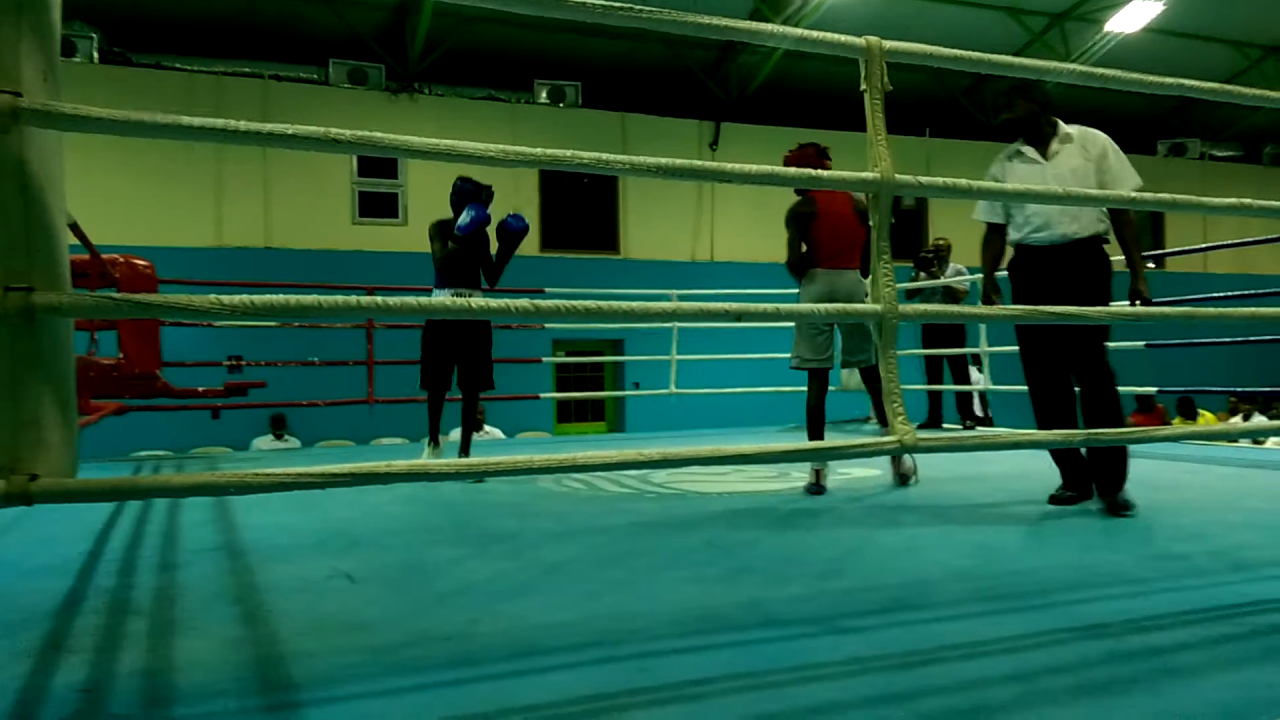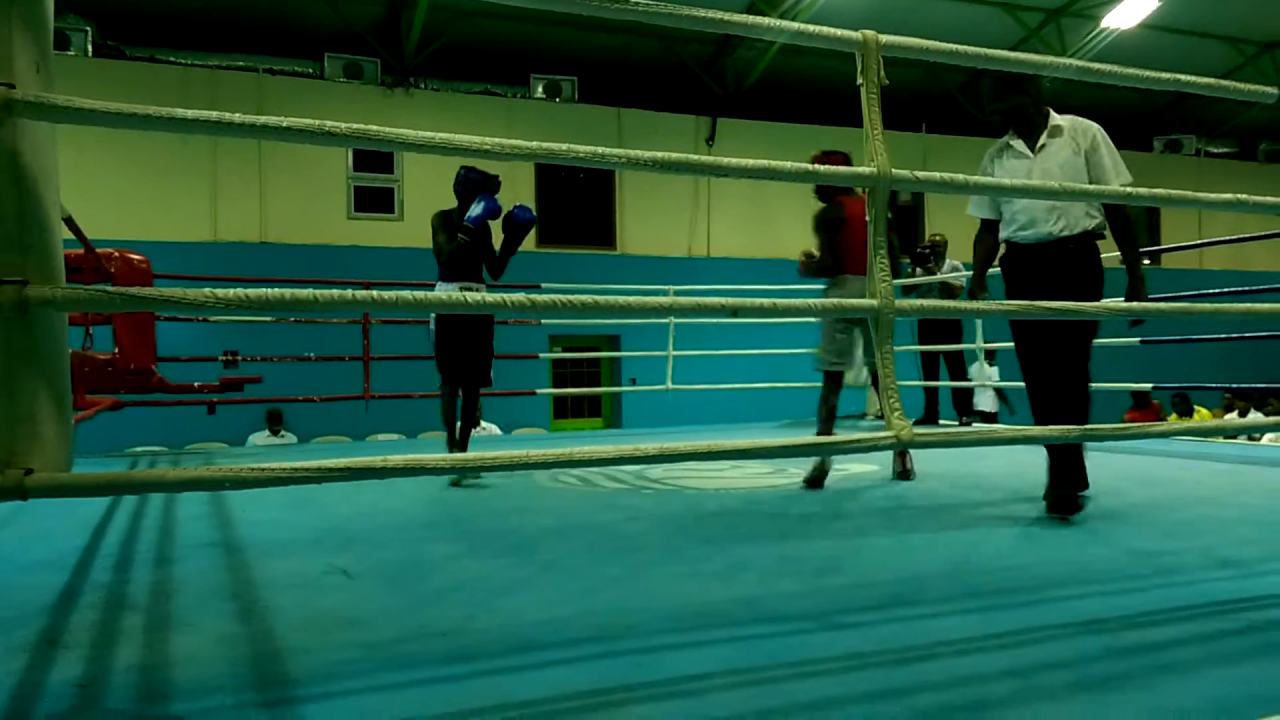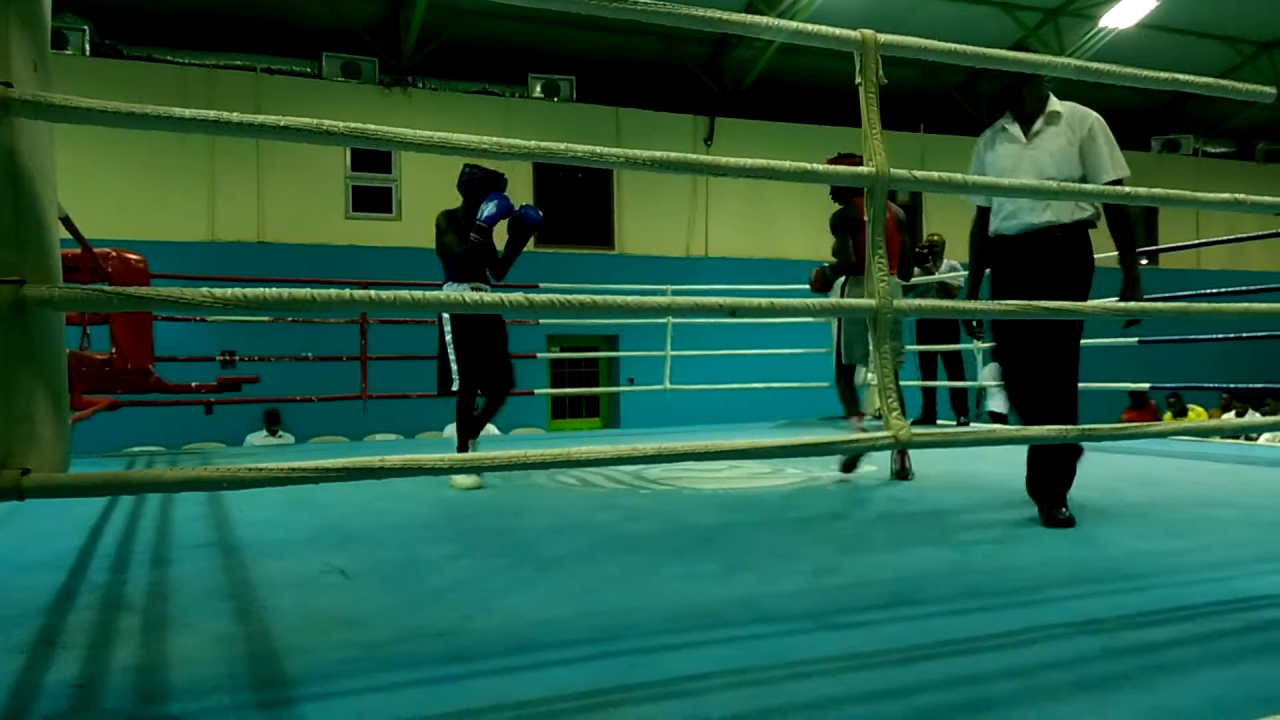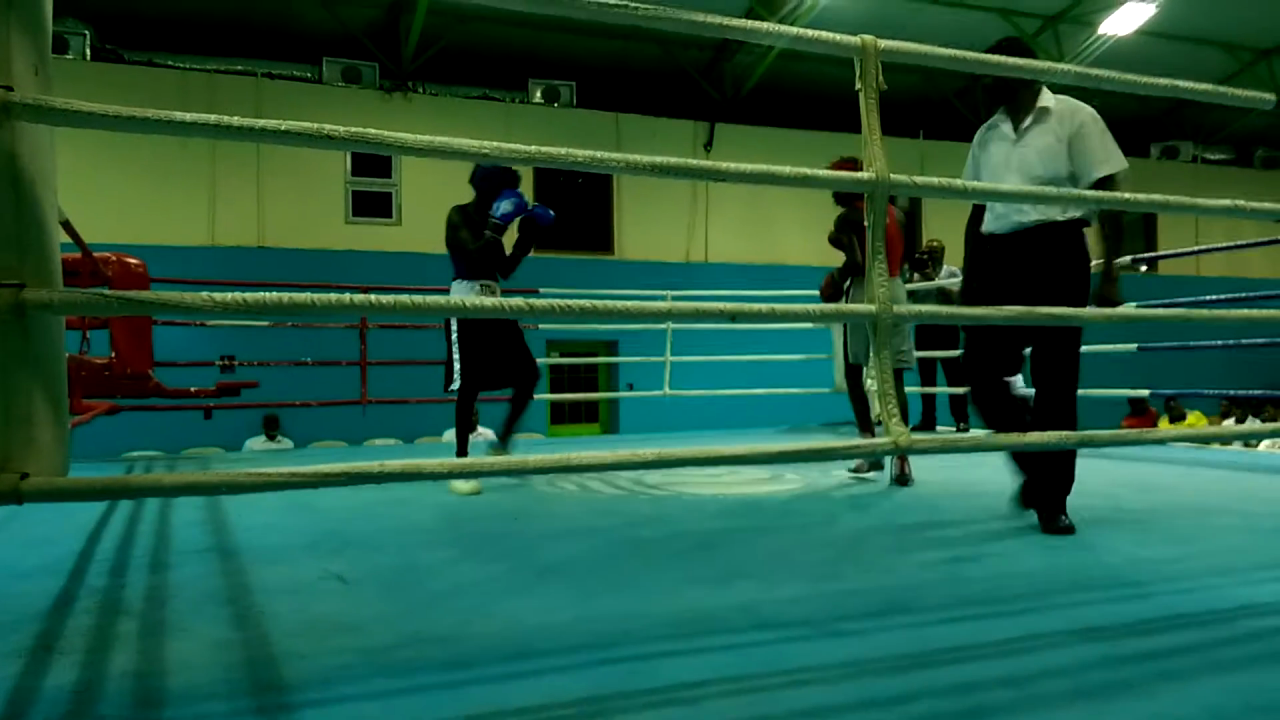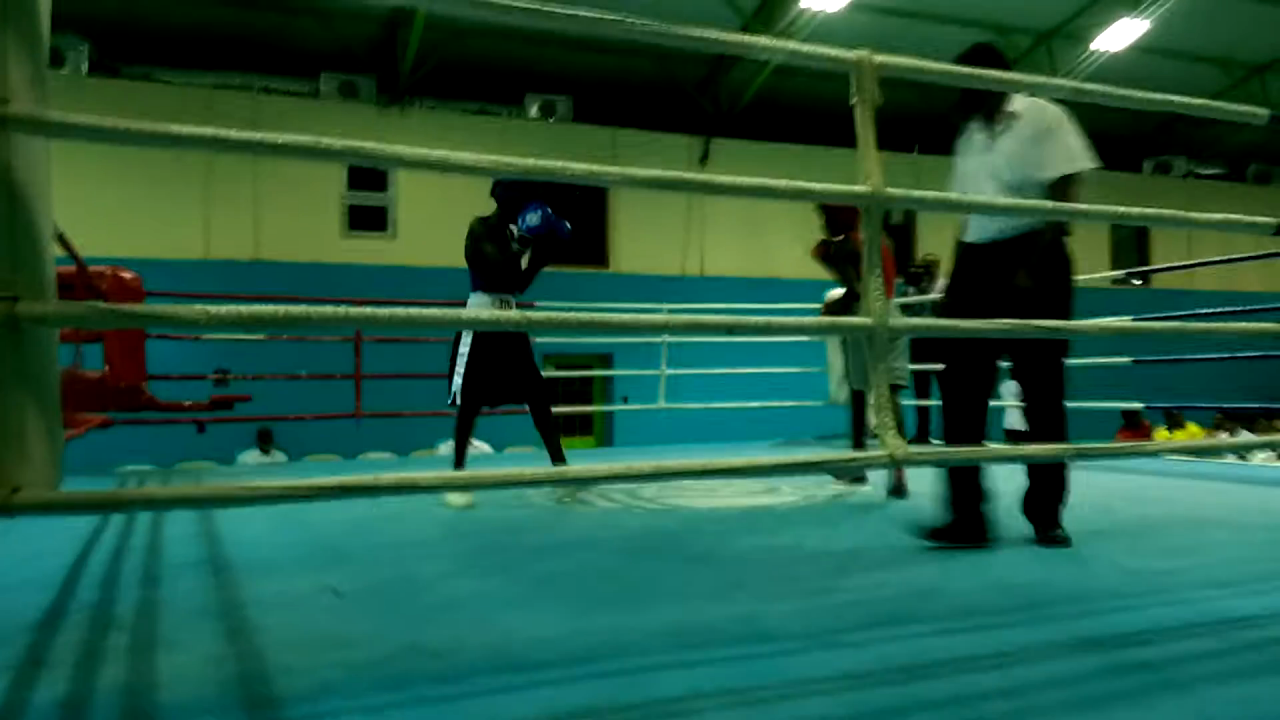
dt=0.2s
person 1, frame 1
left shoulder: (1092, 144)
right shoulder: (1004, 165)
left elbow: (1121, 211)
right elbow: (995, 231)
left wrist: (1136, 274)
right wrist: (988, 278)
left hip: (1084, 262)
right hip: (1031, 269)
left knee: (1091, 366)
right knee: (1044, 377)
left ankle: (1109, 475)
right ankle: (1074, 475)
person 1, frame 2
left shoulder: (1084, 134)
right shoulder: (995, 157)
left elbow: (1116, 207)
right elbow: (988, 227)
left wrist: (1136, 276)
right wrist: (977, 280)
left hip: (1074, 259)
right hip: (1022, 267)
left knee: (1067, 367)
right knee: (1040, 375)
left ankle: (1064, 482)
right ankle: (1070, 473)
person 1, frame 3
left shoulder: (1080, 123)
right shoulder: (990, 141)
left elbow: (1113, 198)
right elbow: (983, 216)
left wrist: (1130, 273)
right wrist: (972, 284)
left hip: (1062, 252)
right hip: (1007, 259)
left knee: (1053, 371)
right knee: (1016, 372)
left ankle: (1051, 487)
right ankle: (1061, 452)
person 1, frame 4
left shoulder: (1073, 117)
right shoulder: (987, 134)
left elbow: (1106, 195)
left wrist: (1108, 272)
right wrist: (967, 281)
left hip: (1053, 252)
right hip: (995, 257)
left knee: (1054, 378)
right knee: (979, 368)
left ankle: (1052, 498)
right ankle: (1036, 467)
person 1, frame 5
left shoulder: (1044, 118)
right shoulder: (968, 139)
left elbow: (1061, 198)
left wrist: (1031, 269)
right wrist: (954, 285)
left hip: (1036, 263)
right hip: (981, 267)
left knee: (1040, 392)
right knee: (963, 386)
left ankle: (1046, 510)
right ankle: (967, 511)
person 2, frame 1
left shoulder: (800, 209)
right shoulder: (859, 205)
left elbow: (795, 264)
right elbow: (866, 264)
left hip: (816, 290)
right hip: (851, 287)
left knee: (817, 380)
right knee: (873, 375)
left ankle: (818, 468)
right ankle: (898, 457)
person 2, frame 2
left shoulder: (828, 215)
left elbow: (826, 267)
right elbow: (895, 268)
left wrist: (808, 266)
left hip: (843, 292)
left knee: (832, 378)
right knee: (880, 376)
left ankle: (823, 451)
right ankle: (901, 455)
person 2, frame 3
left shoulder: (844, 216)
right shoulder: (896, 213)
left elbow: (849, 261)
right elbow: (906, 270)
left wrist: (827, 273)
left hip: (860, 291)
right hip: (891, 290)
left knee: (845, 371)
right knee: (889, 374)
left ankle: (858, 426)
right ankle: (901, 454)
person 2, frame 4
left shoulder: (850, 216)
right shoulder: (895, 215)
left elbow: (856, 262)
left wrist: (835, 279)
left hip: (864, 295)
right hip: (895, 293)
left knee: (854, 372)
right knee: (894, 377)
right ankle: (901, 458)
person 2, frame 5
left shoulder: (844, 247)
right shoulder: (884, 241)
left elbow: (854, 293)
left wrist: (832, 309)
right hip: (890, 317)
left knee: (859, 394)
right knee: (890, 394)
right ankle: (897, 468)
person 3, frame 1
left shoulder: (480, 234)
right shoulder: (439, 228)
left elbow: (492, 279)
right elbow: (441, 264)
left wrist: (507, 247)
right wrist: (460, 236)
left knee: (472, 385)
right knee: (436, 383)
left ankle: (463, 456)
right ankle: (432, 441)
person 3, frame 2
left shoulder: (483, 227)
right shoulder: (442, 219)
left elbow: (496, 271)
right elbow: (448, 257)
left wrist: (512, 239)
right wrist: (470, 228)
left knee: (473, 384)
right knee: (452, 381)
left ankle: (461, 451)
right ankle: (452, 455)
person 3, frame 3
left shoulder: (485, 223)
right shoulder: (448, 219)
left elbow: (499, 273)
right elbow: (459, 257)
left wrist: (517, 242)
right wrist: (481, 228)
left knee: (501, 385)
right knee: (466, 386)
left ankle: (469, 440)
person 3, frame 4
left shoulder: (492, 223)
right shoulder: (459, 216)
left elbow: (505, 271)
right elbow: (474, 256)
left wrist: (526, 239)
right wrist: (496, 223)
left hip: (494, 303)
right hip: (467, 303)
left knee: (528, 376)
right knee: (469, 387)
left ankle: (502, 444)
person 3, frame 5
left shoulder: (510, 233)
right shoulder: (480, 228)
right elbow: (498, 268)
left wrist: (543, 252)
right wrist: (525, 239)
left knee: (538, 396)
right knee: (470, 403)
person 4, frame 1
left shoulder: (958, 270)
right shoulder: (923, 272)
left elbow: (960, 295)
right elbow: (909, 295)
left wrist: (939, 277)
right wrist: (918, 272)
left hip: (952, 326)
right hip: (929, 327)
left knee: (960, 373)
right knee: (933, 375)
left ankle: (968, 417)
right ankle: (934, 416)
person 4, frame 2
left shoulder: (954, 266)
right shoulder: (919, 268)
left elbow: (956, 291)
right elbow: (905, 291)
left wrist: (935, 273)
right wrist: (913, 268)
left hip: (948, 322)
right hip: (926, 323)
left knee: (956, 370)
right knee: (929, 371)
left ankle: (964, 413)
right ankle: (930, 413)
person 4, frame 3
left shoulder: (952, 266)
right shoulder: (917, 268)
left elbow: (955, 291)
right elbow: (904, 290)
left wrist: (933, 273)
right wrist: (912, 267)
left hip: (946, 322)
right hip: (924, 323)
left knee: (954, 370)
right knee: (927, 371)
left ankle: (962, 413)
right ankle: (928, 413)
person 4, frame 4
left shoulder: (952, 272)
right shoulder: (916, 275)
left elbow: (954, 297)
left wrist: (933, 279)
right wrist: (912, 274)
left hip: (946, 328)
right hip: (923, 329)
left knee: (954, 376)
right knee: (926, 377)
left ankle: (962, 420)
right ankle: (928, 419)
person 4, frame 5
left shoulder: (945, 286)
right shoulder: (911, 288)
right elbow: (900, 309)
left wrist: (927, 292)
right wrist: (906, 287)
left hip: (939, 340)
right hip: (918, 341)
right knee: (921, 389)
right ankle: (922, 431)
